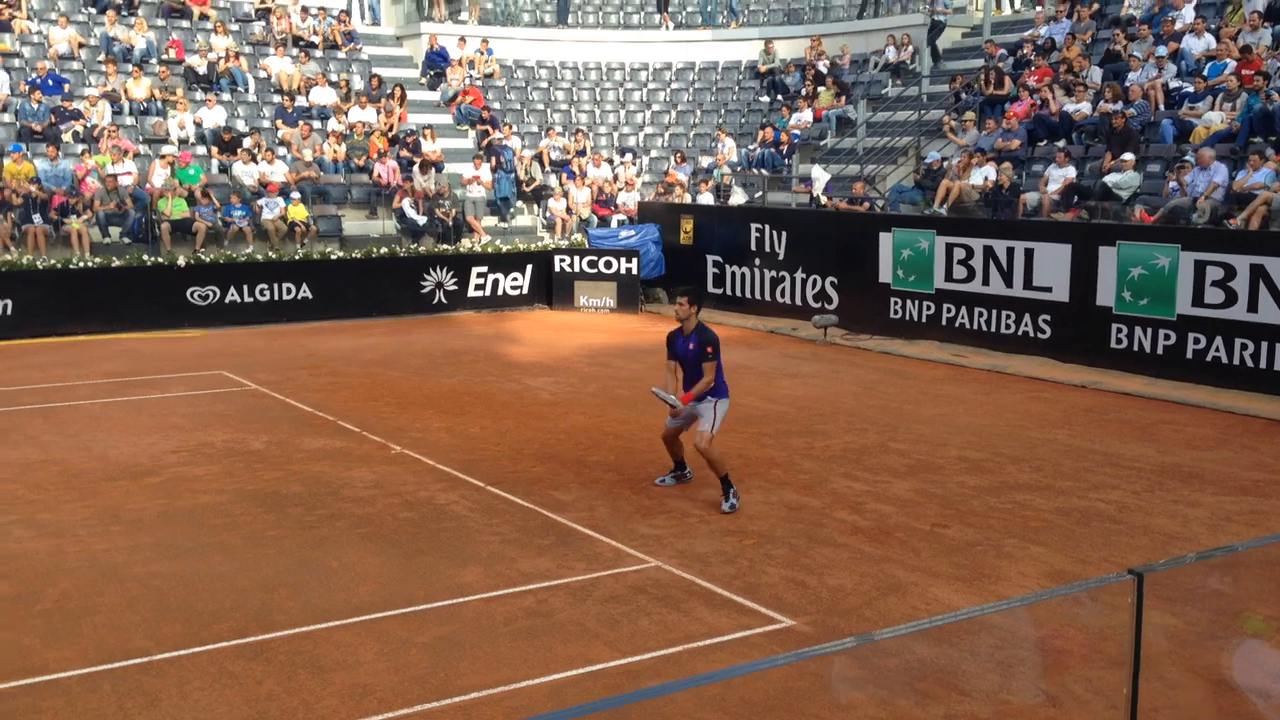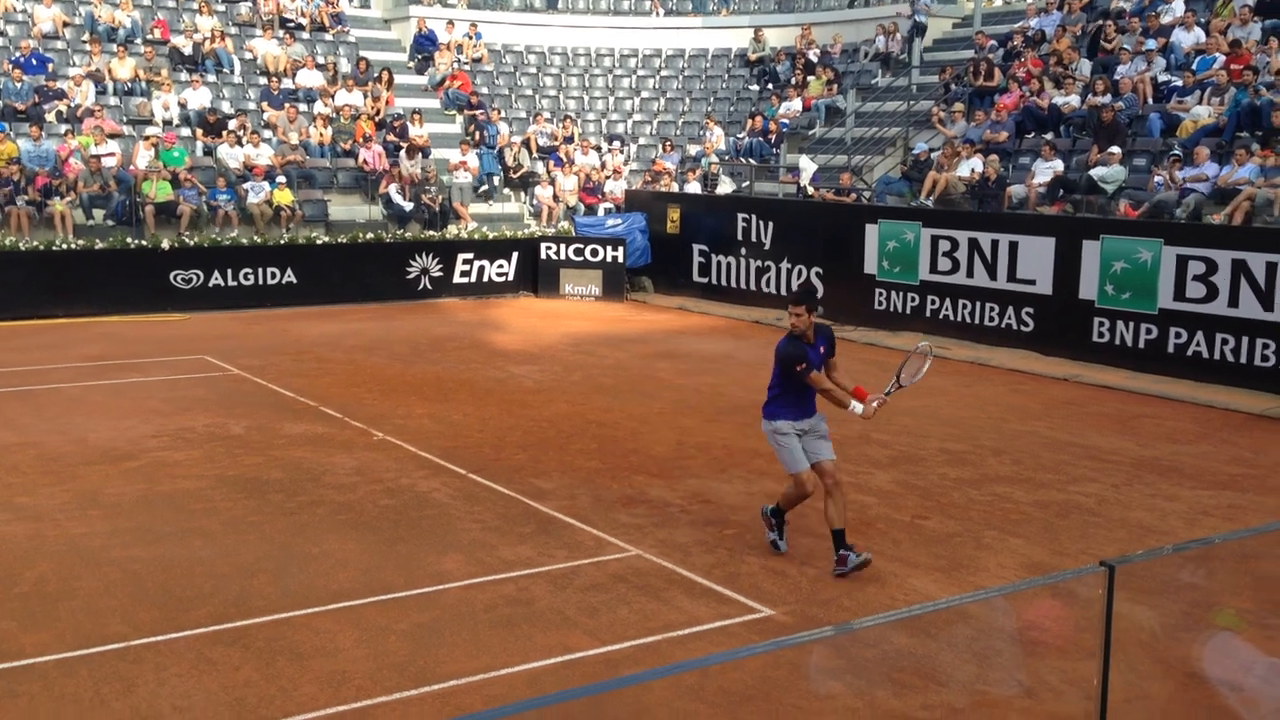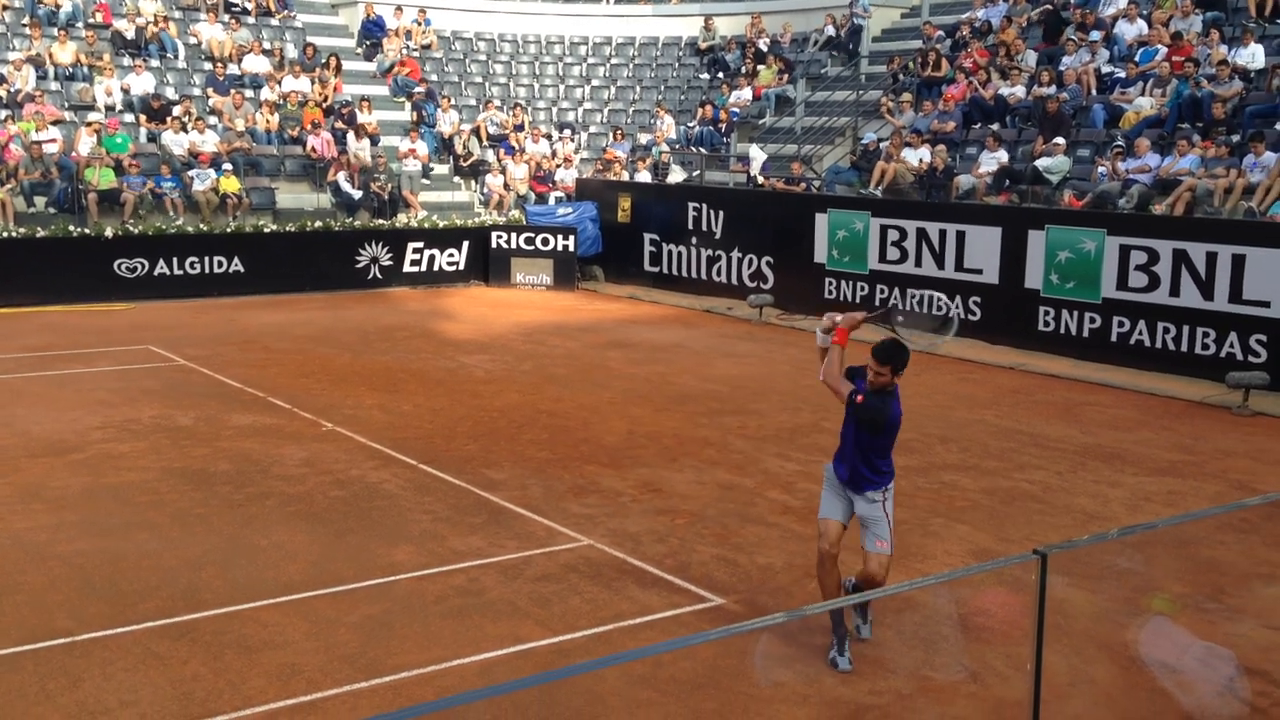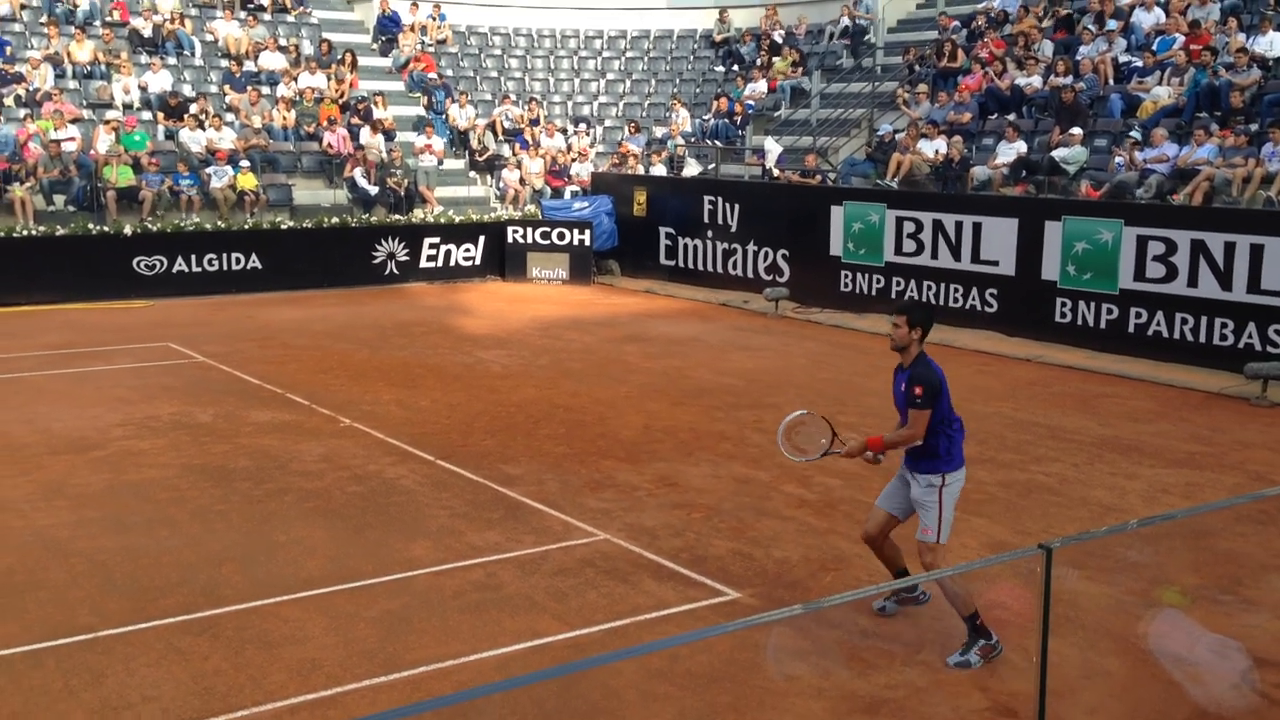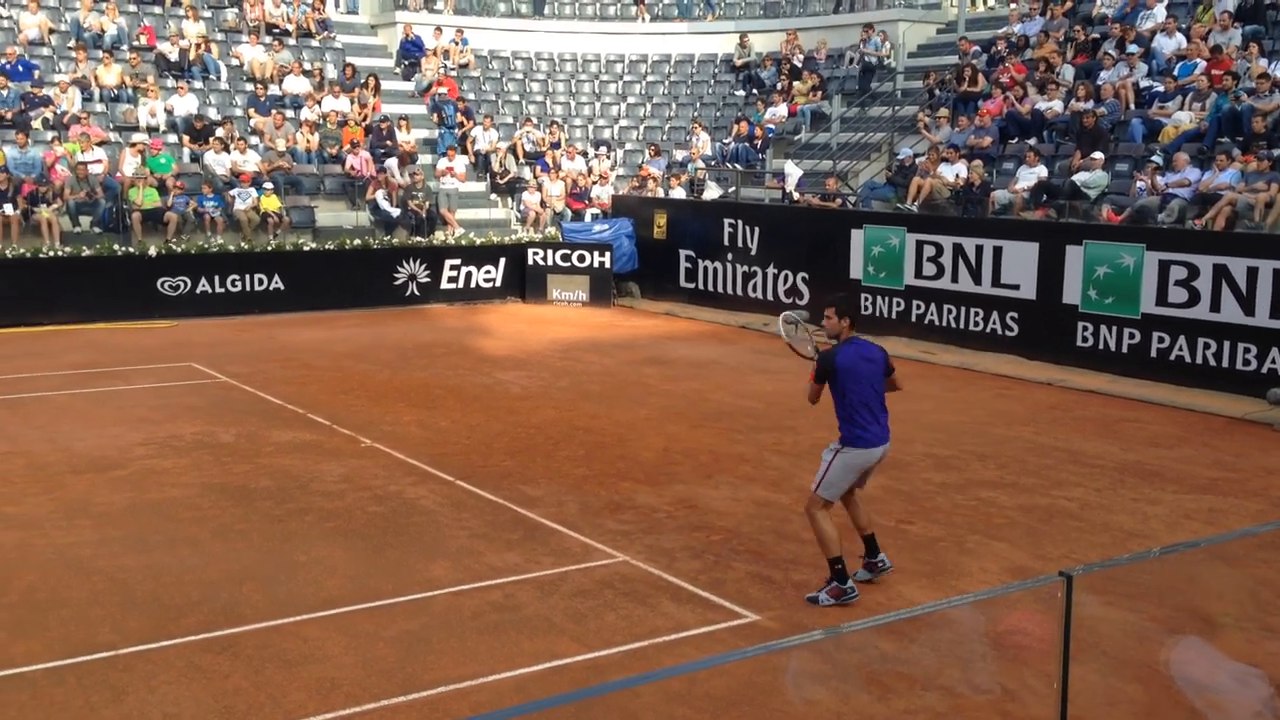
dt=0.7s
person 1, frame 1
left shoulder: (707, 337)
right shoulder: (673, 337)
left elbow: (709, 378)
right elbow: (672, 373)
left wrist: (684, 400)
left hip: (713, 398)
right hip: (689, 398)
left knee: (702, 444)
right knee: (668, 435)
left ankle: (729, 489)
right ankle: (681, 471)
person 1, frame 2
left shoulder: (825, 334)
right shoulder: (788, 349)
left elbow: (833, 373)
right elbow: (824, 388)
left wrist: (864, 394)
right wrist: (858, 408)
left hip: (810, 419)
right hip: (780, 422)
left knee: (832, 479)
right knee: (805, 486)
left ankle: (842, 552)
right ankle: (774, 514)
person 1, frame 3
left shoulder: (880, 409)
right shoulder: (866, 375)
left elbow: (833, 380)
right elbow: (829, 375)
left wrist: (841, 332)
right wrist: (827, 338)
left hip: (873, 490)
right hip: (838, 475)
left knee: (875, 574)
right knee: (827, 548)
left ankle: (856, 591)
right ankle: (839, 633)
person 1, frame 4
left shoulder: (924, 376)
right shoulder: (901, 370)
left elbow: (915, 435)
left wrist: (868, 443)
right wrist: (879, 447)
left hip: (940, 476)
right hip: (912, 471)
left knee: (931, 558)
right knee: (873, 533)
left ankle: (983, 638)
right ankle: (908, 590)
person 1, frame 5
left shoulder: (830, 358)
right shoulder: (877, 352)
left elbow: (813, 398)
right elbow: (895, 385)
left wrist: (815, 376)
left hip: (856, 447)
right hip: (880, 442)
left knee: (815, 508)
right knee: (847, 493)
left ankle: (841, 583)
right ankle: (874, 558)
